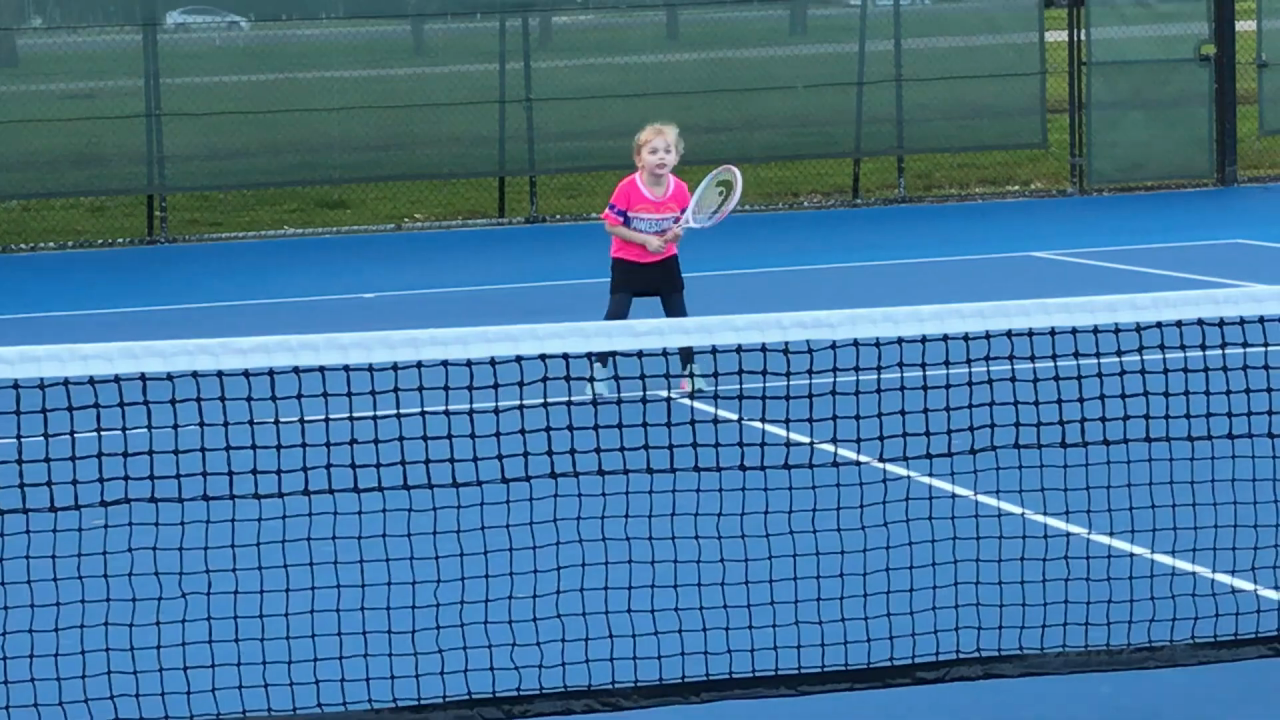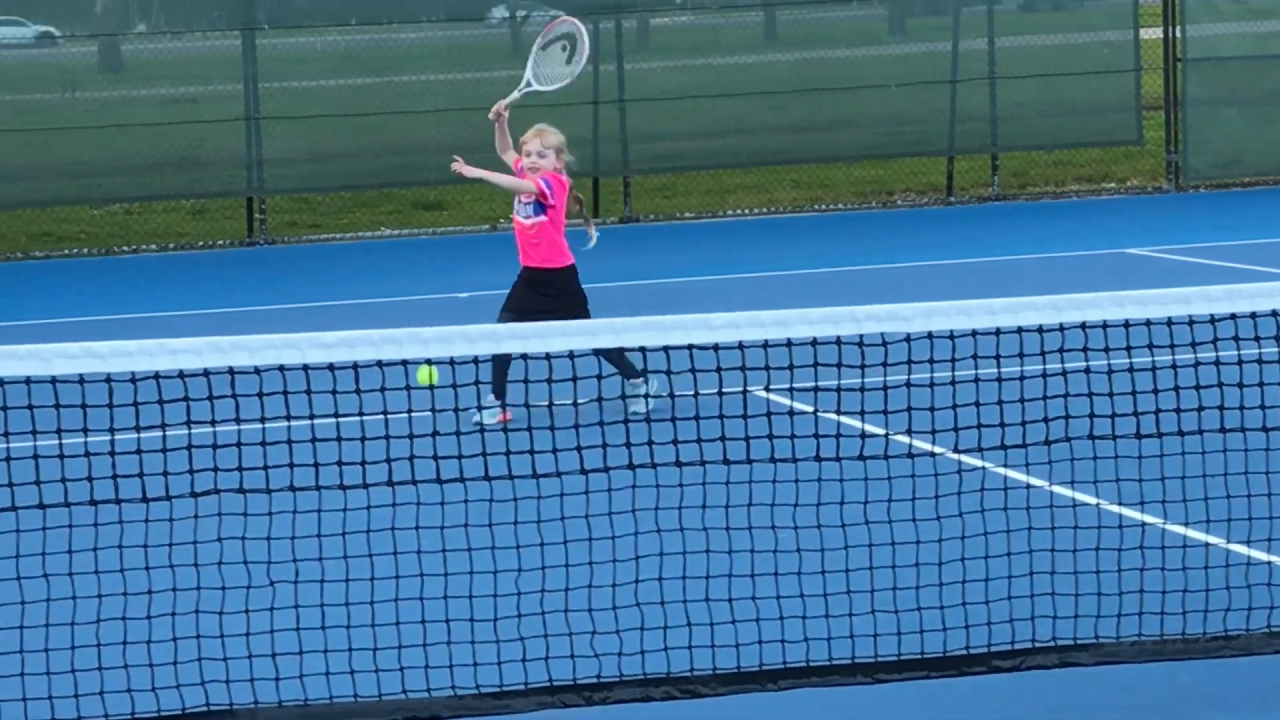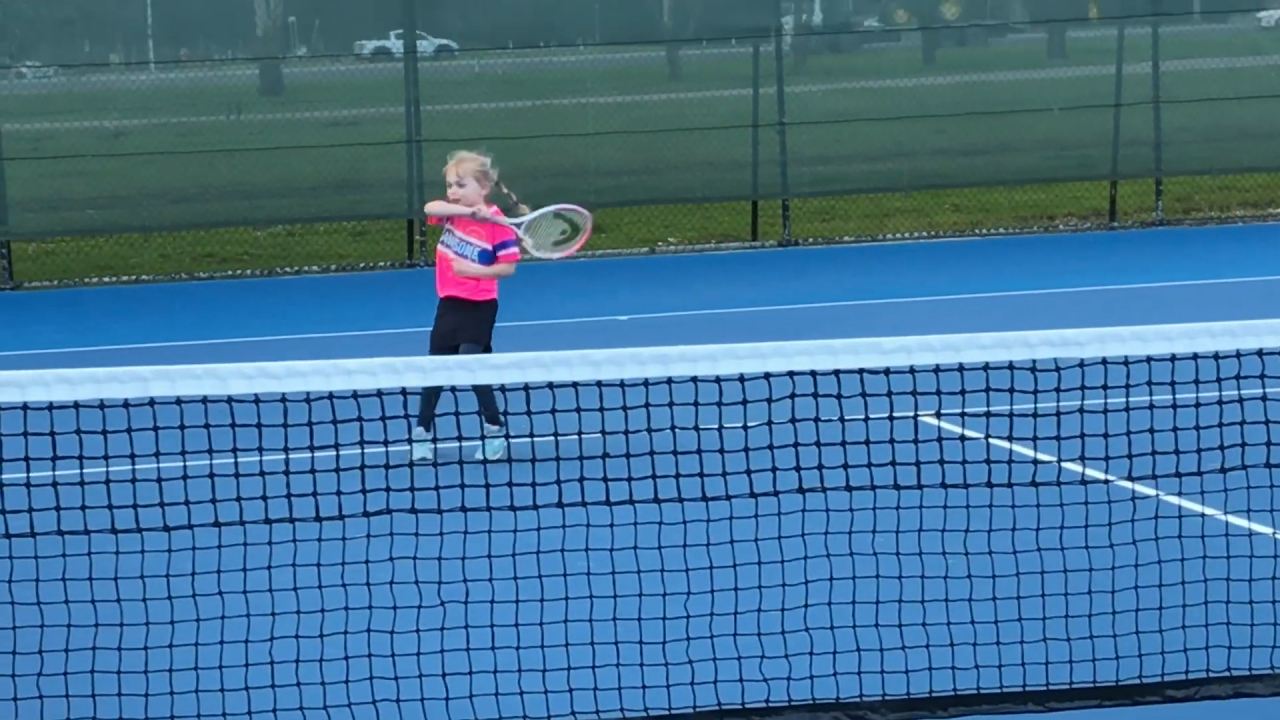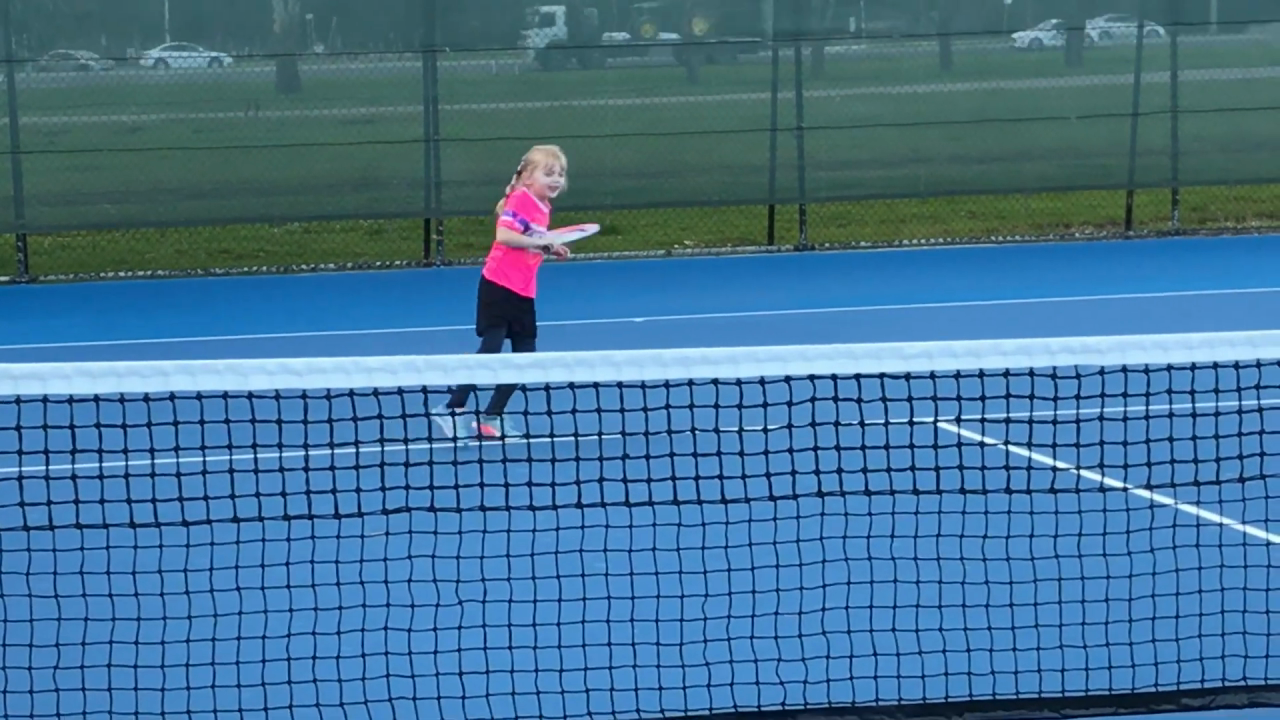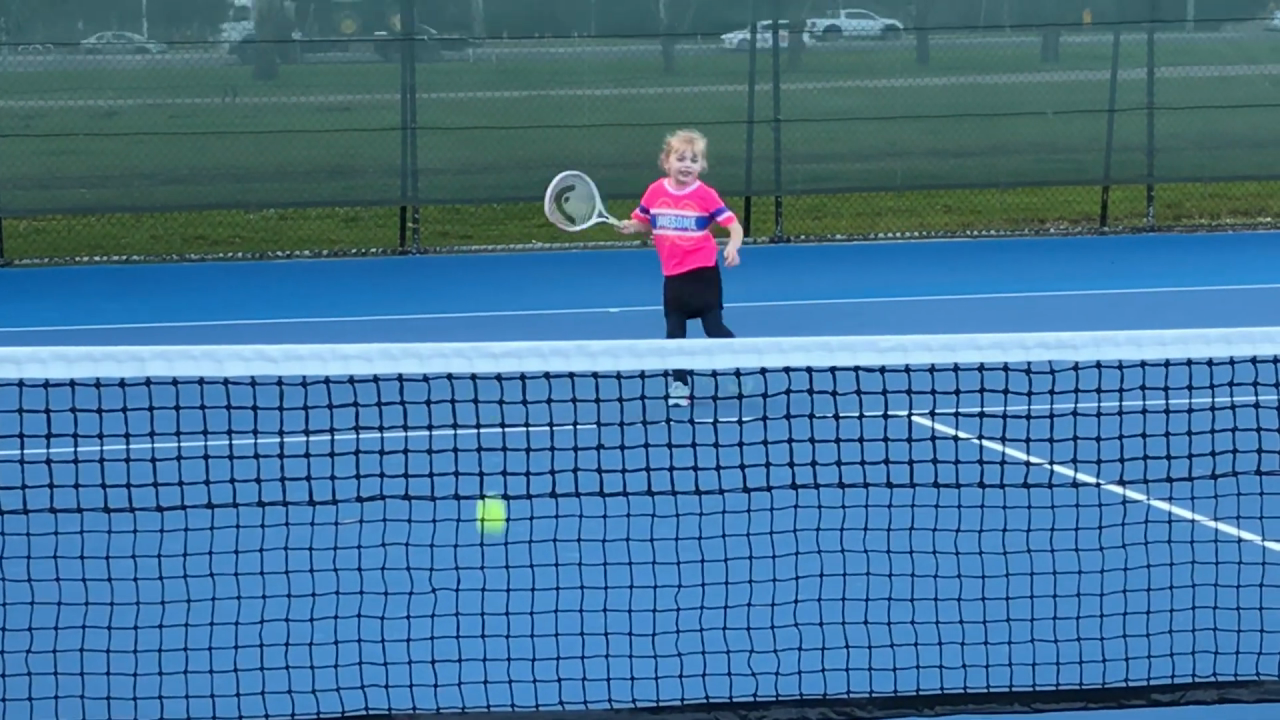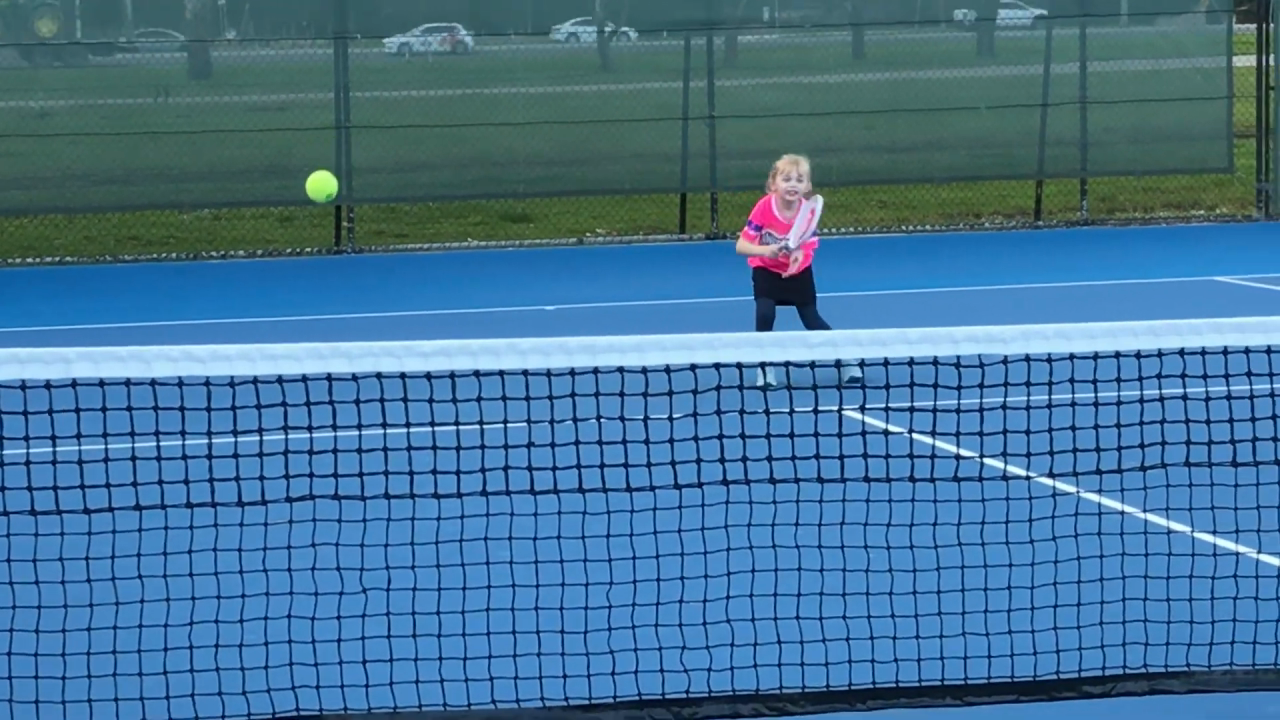
dt=0.7s
person 1, frame 1
left shoulder: (680, 189)
right shoulder: (627, 189)
right elbow: (611, 226)
left wrist: (676, 233)
right wrist: (644, 239)
left hip: (665, 260)
right hip: (628, 259)
left knee: (678, 316)
right knee: (616, 314)
left ankle: (689, 370)
right ankle: (600, 366)
person 1, frame 2
left shoulder: (555, 182)
right shoulder: (529, 177)
left elbow: (517, 184)
right elbow: (505, 151)
left wrist: (476, 173)
right wrist: (499, 120)
left hip: (557, 273)
right hip: (533, 273)
left ankle: (637, 381)
right ankle: (496, 403)
person 1, frame 3
left shoulder: (498, 223)
right shoulder: (452, 209)
left elbow: (510, 266)
right elbow: (431, 209)
left wrist: (475, 270)
right wrist: (473, 211)
left hip: (479, 304)
right hip: (450, 301)
left ankle: (494, 427)
right ankle: (423, 430)
person 1, frame 4
left shoulder: (543, 207)
right shoulder: (521, 200)
right elbow: (506, 237)
left wrist: (551, 251)
right wrist: (546, 242)
left hip: (524, 291)
right hip: (498, 287)
left knee: (525, 353)
right knee: (490, 350)
left ankle: (491, 418)
right ankle: (453, 408)
person 1, frame 5
left shoulder: (706, 195)
right shoulder: (655, 191)
left elbow: (733, 225)
right elbow: (640, 222)
left wrist: (733, 246)
right wrist: (627, 226)
left hip: (702, 269)
right hip: (673, 272)
left knee: (713, 326)
right knee: (675, 329)
right ankle: (679, 382)
person 1, frame 6
right shoulder: (763, 208)
left elbow: (806, 250)
right elbow: (741, 245)
left wrist: (797, 260)
right wrist: (765, 250)
left hip: (798, 271)
right hip: (767, 270)
left knee: (812, 320)
right knee: (765, 314)
left ankle: (846, 363)
right ankle: (764, 367)
